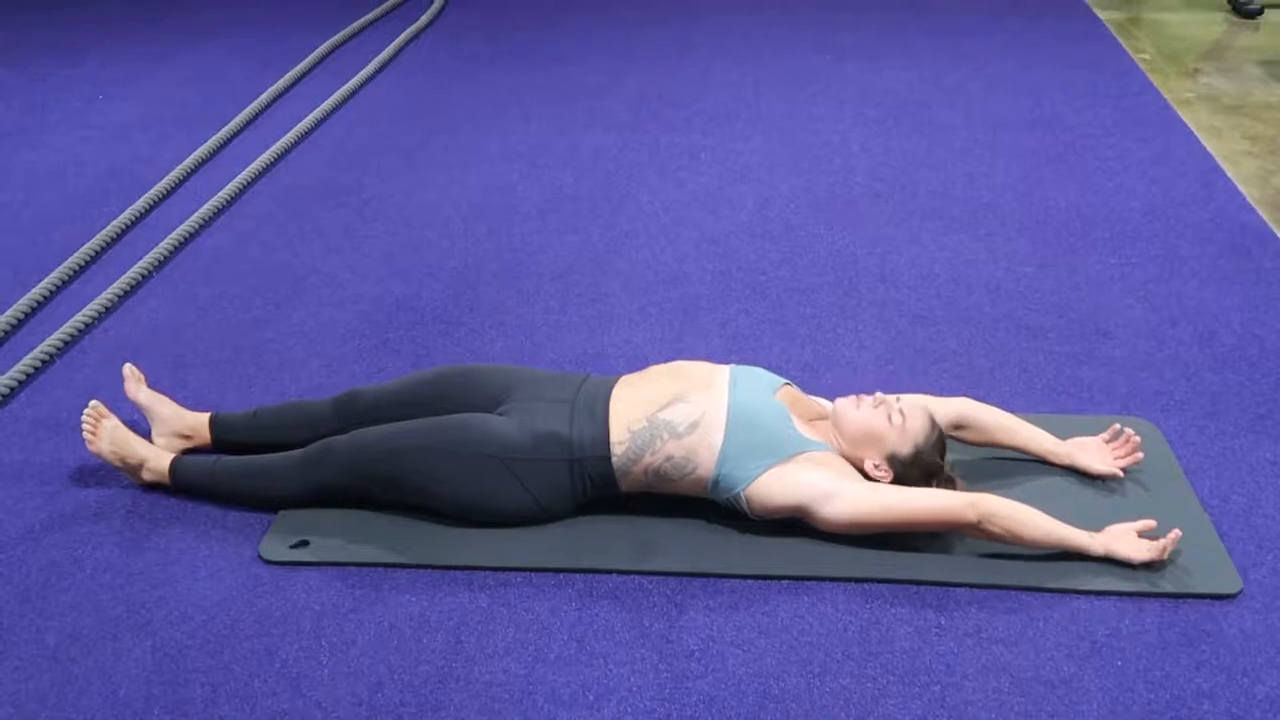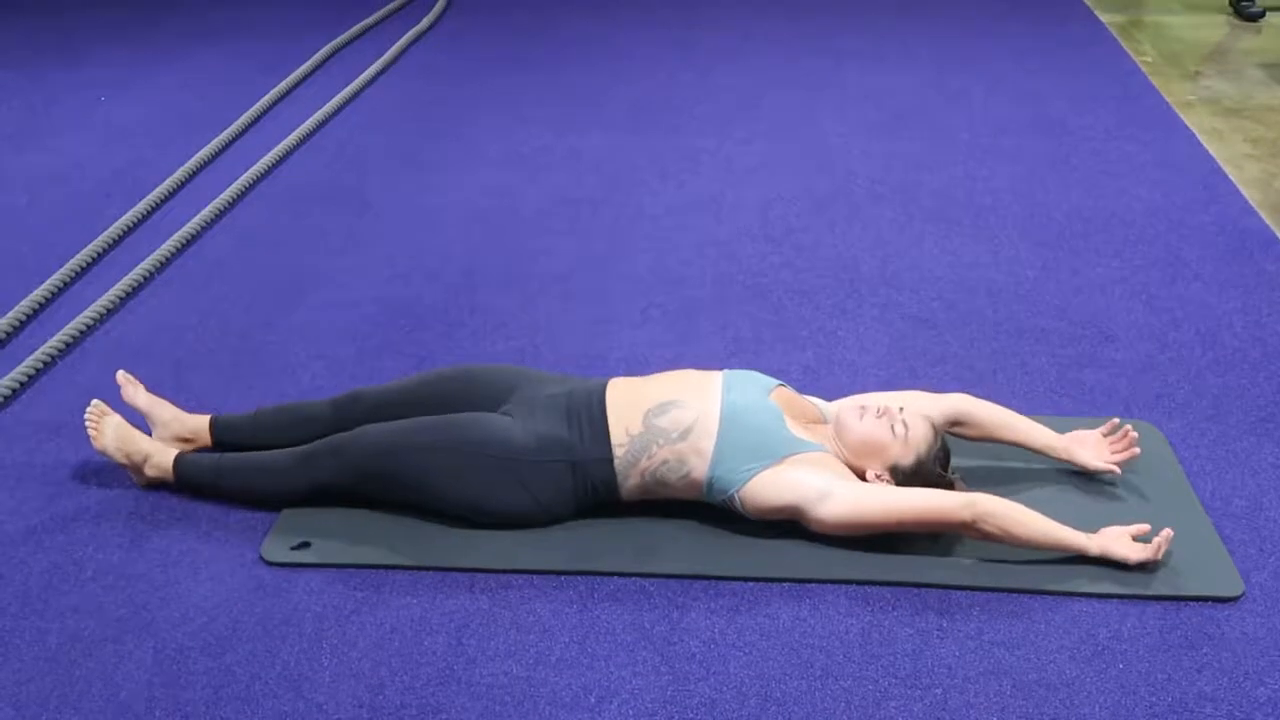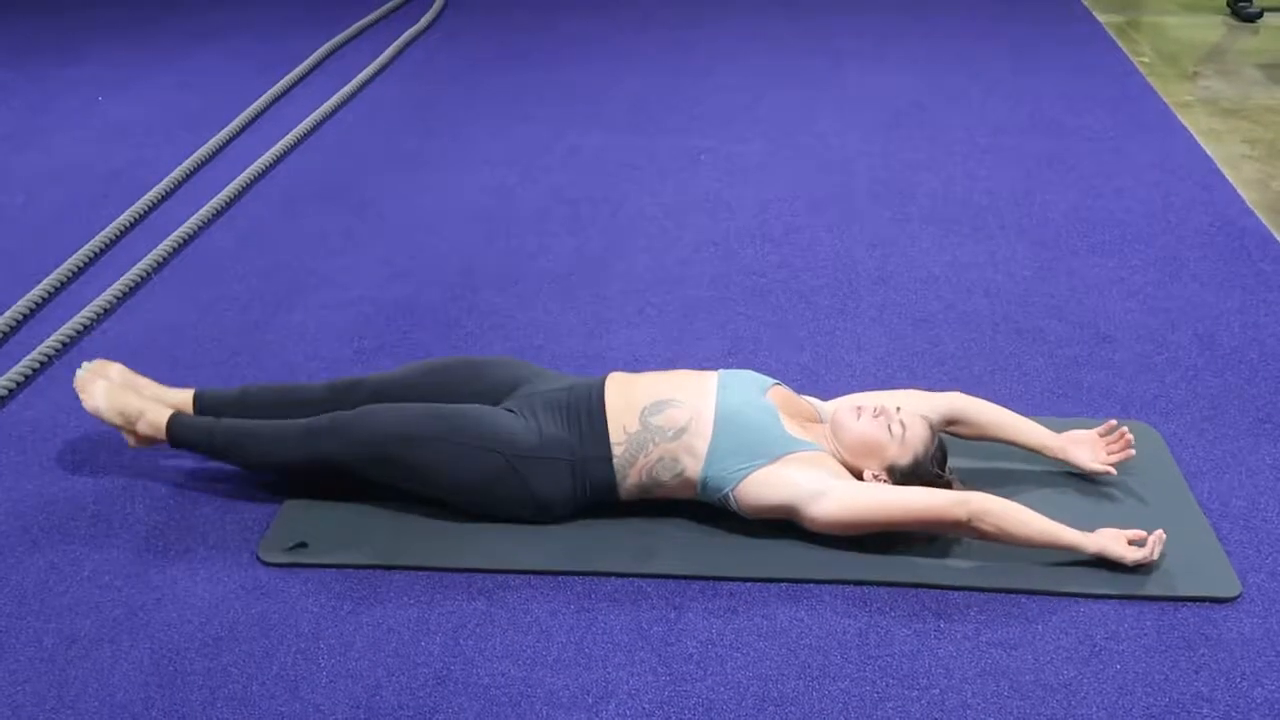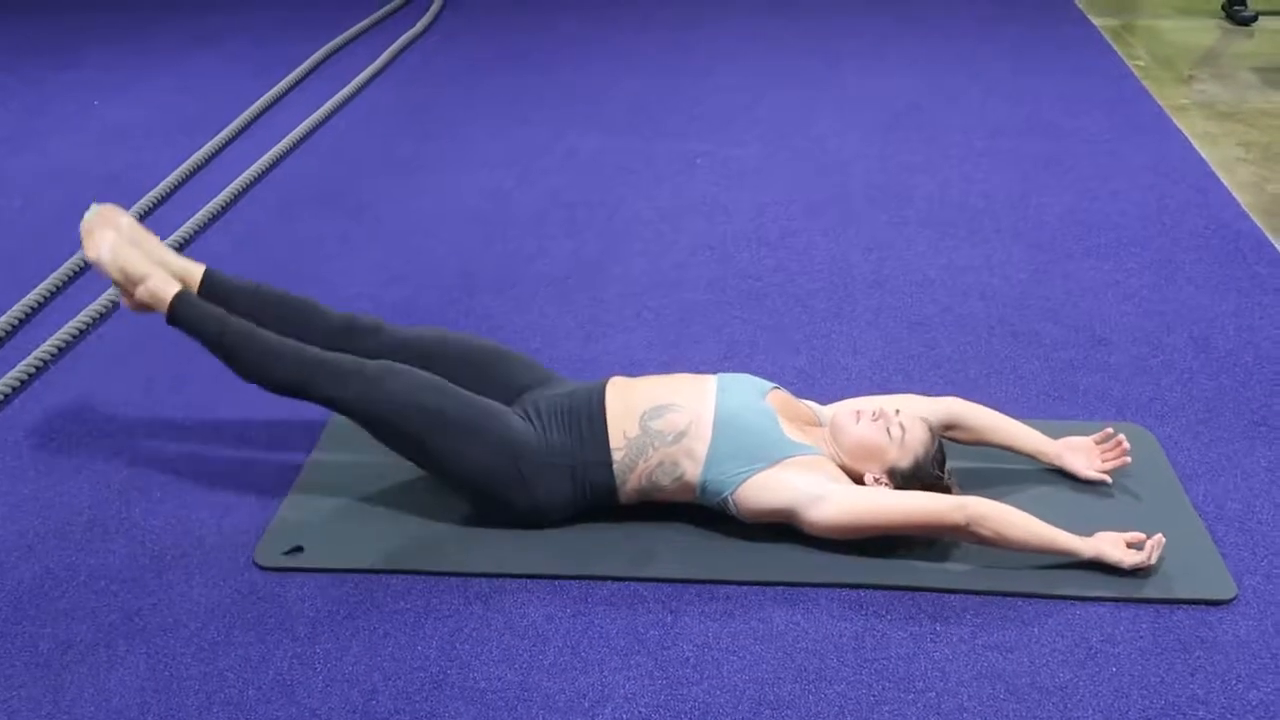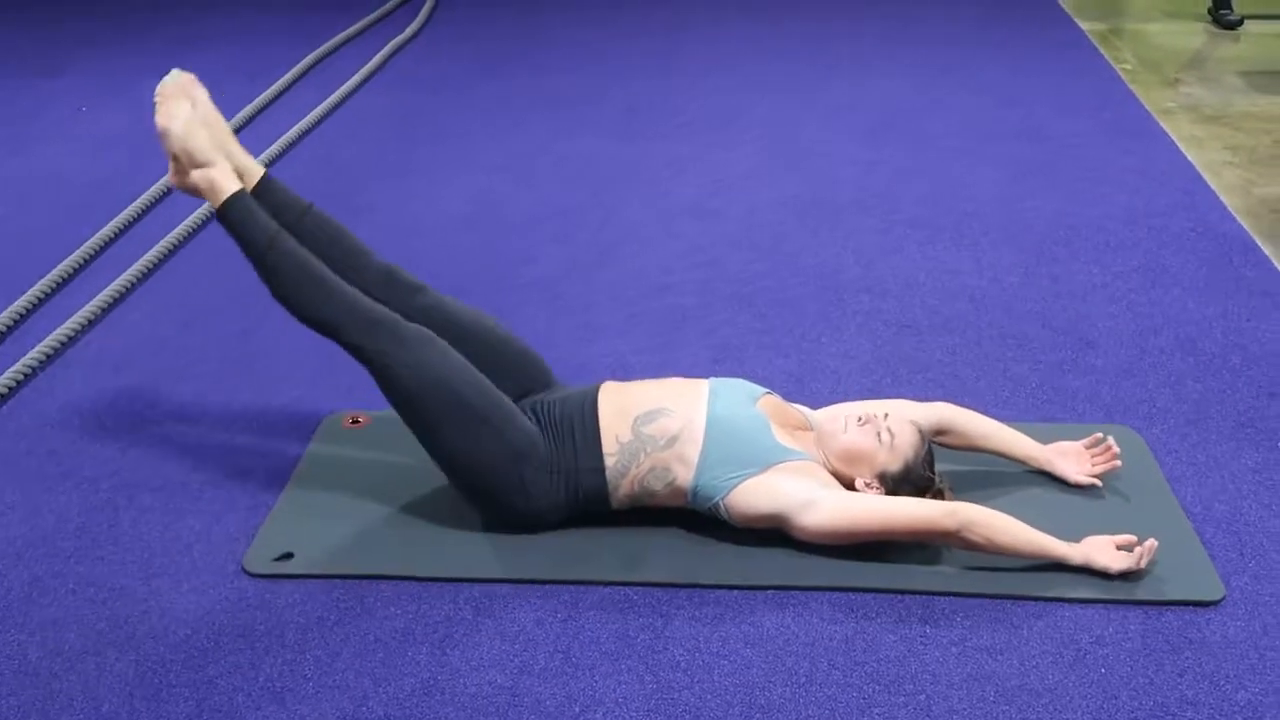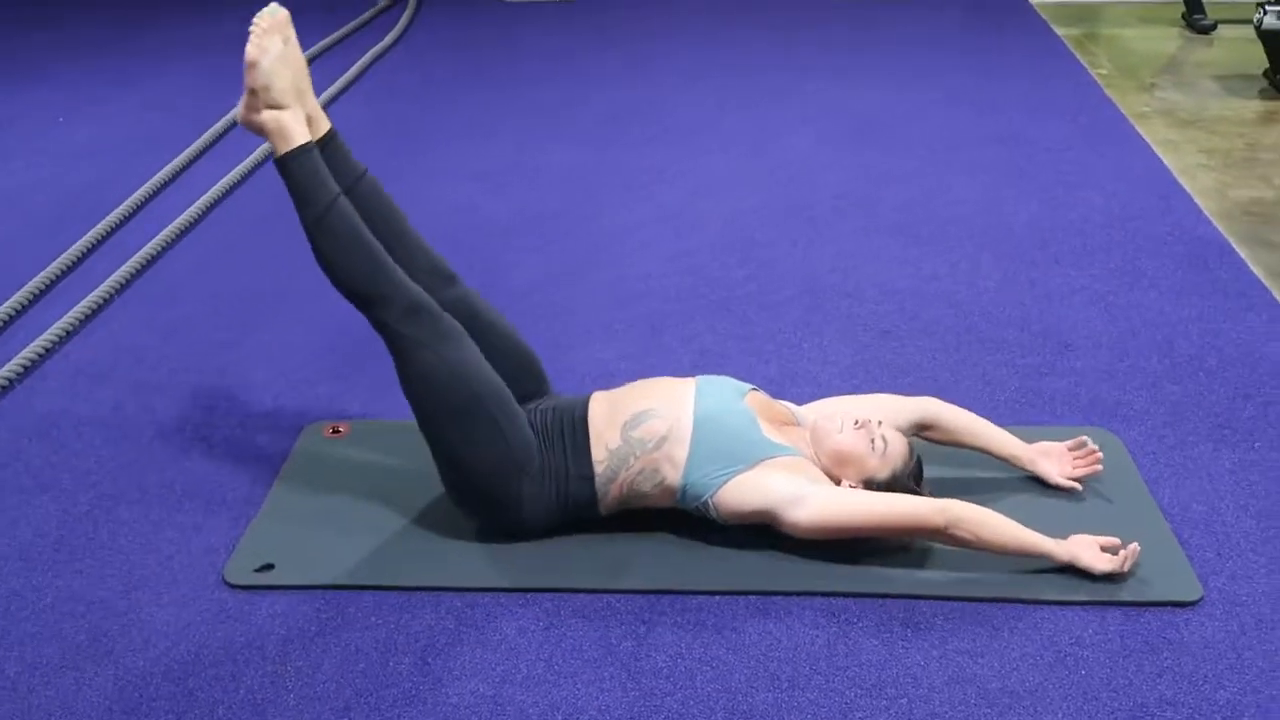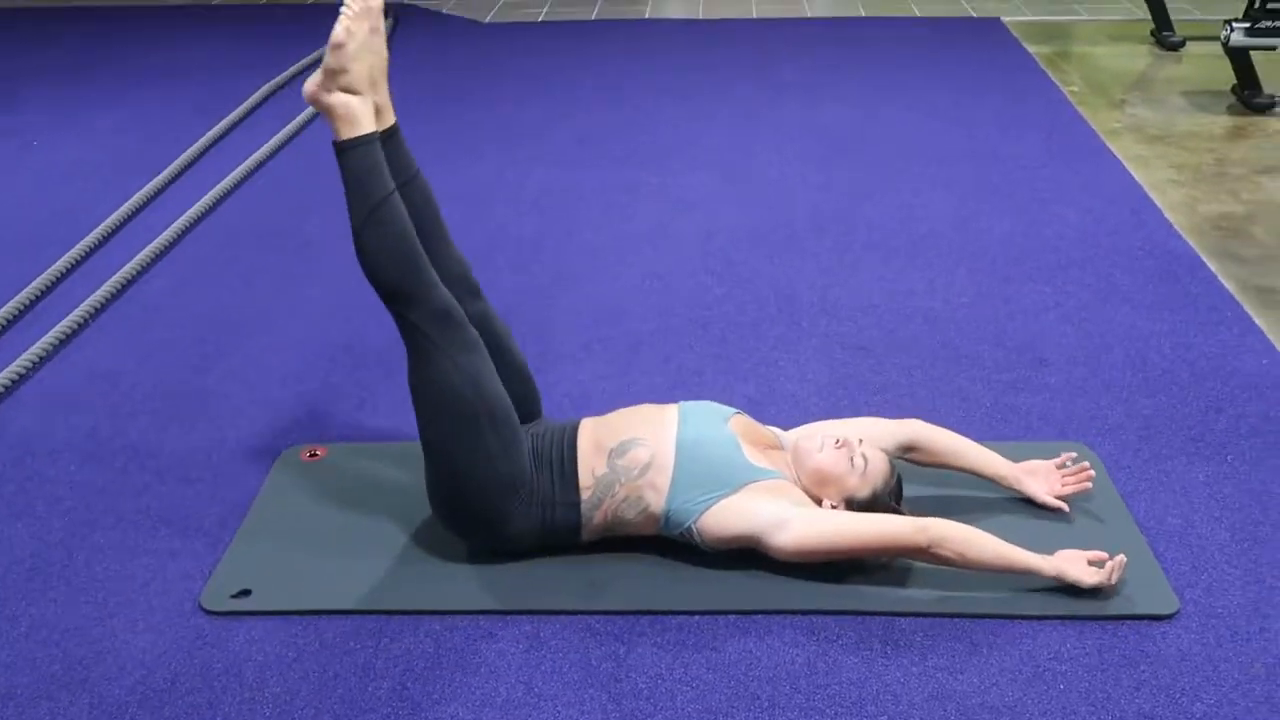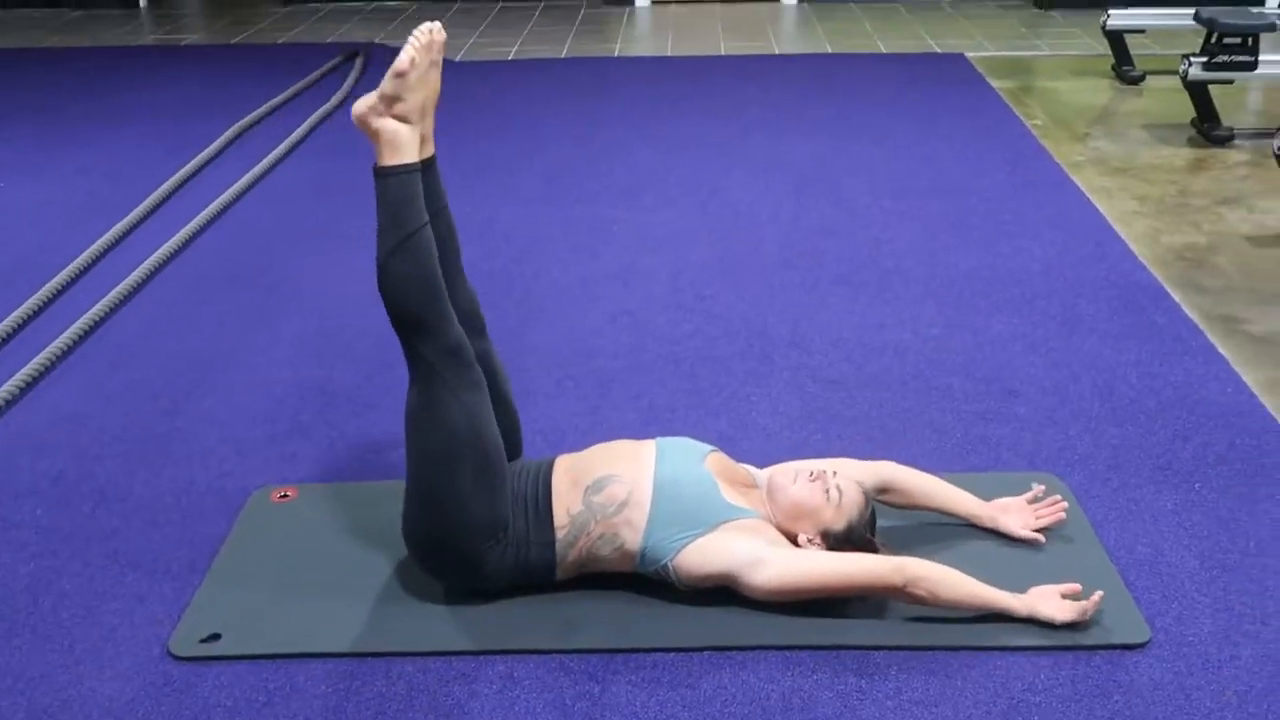
dt=0.4s
person 1, frame 1
left shoulder: (824, 487)
right shoulder: (816, 411)
left elbow: (974, 512)
right elbow: (963, 405)
left wrist: (1101, 545)
right wrist: (1068, 450)
left hip: (548, 464)
right hip: (566, 395)
left knee: (342, 464)
right knee: (364, 407)
left ankle: (162, 466)
right ankle: (195, 426)
person 1, frame 2
left shoulder: (819, 489)
right shoulder: (816, 415)
left elbow: (969, 511)
right elbow: (960, 400)
left wrist: (1097, 545)
right wrist: (1066, 445)
left hip: (546, 468)
right hip: (566, 396)
left knee: (341, 461)
right knee: (362, 409)
left ankle: (164, 465)
right ankle: (192, 427)
person 1, frame 3
left shoulder: (819, 489)
right shoulder: (825, 413)
left elbow: (964, 511)
right elbow: (954, 398)
left wrist: (1097, 543)
right wrist: (1064, 443)
left hip: (548, 465)
right hip: (569, 395)
left knee: (345, 437)
right knee: (362, 392)
left ankle: (162, 424)
right ankle: (178, 401)
person 1, frame 4
left shoulder: (820, 493)
right shoulder: (819, 418)
left elbow: (962, 513)
right elbow: (954, 405)
left wrist: (1092, 550)
right wrist: (1059, 451)
left hip: (543, 469)
right hip: (567, 397)
left knee: (349, 378)
right knee: (379, 342)
left ankle: (167, 296)
right ankle: (181, 278)
person 1, frame 5
left shoulder: (809, 499)
right shoulder: (813, 425)
left elbow: (952, 521)
right elbow: (945, 411)
left wrist: (1077, 554)
right wrist: (1048, 458)
left hip: (534, 473)
right hip: (565, 405)
left knee: (379, 328)
right knee: (404, 300)
left ankle: (223, 186)
right ankle: (239, 174)
person 1, frame 6
left shoulder: (795, 494)
right shoulder: (802, 425)
left elbow: (942, 517)
right elbow: (928, 406)
left wrist: (1064, 551)
right wrist: (1030, 457)
left hip: (522, 484)
right hip: (552, 420)
left knee: (406, 307)
right knee: (434, 286)
left ankle: (290, 133)
person 1, frame 7
left shoulder: (779, 517)
right shoulder: (783, 448)
left elbow: (925, 536)
right elbow: (913, 429)
left wrist: (1050, 568)
right wrist: (1015, 476)
left hip: (506, 503)
right hip: (538, 448)
left knee: (429, 307)
right knee: (455, 294)
left ankle: (354, 114)
person 1, frame 8
left shoulder: (755, 555)
right shoulder: (755, 486)
left elbow: (898, 576)
right elbow: (886, 471)
left wrist: (1021, 605)
right wrist: (986, 513)
left hip: (481, 542)
right hip: (520, 491)
left knee: (439, 341)
left ankle: (398, 140)
